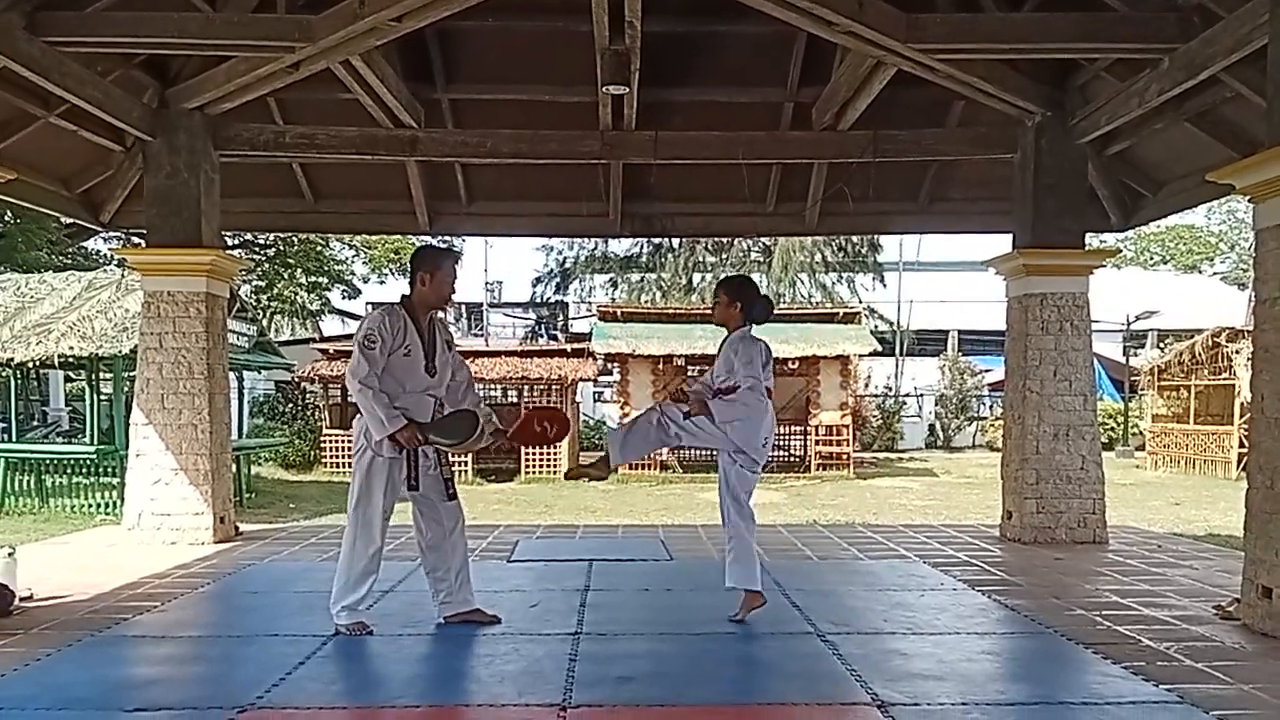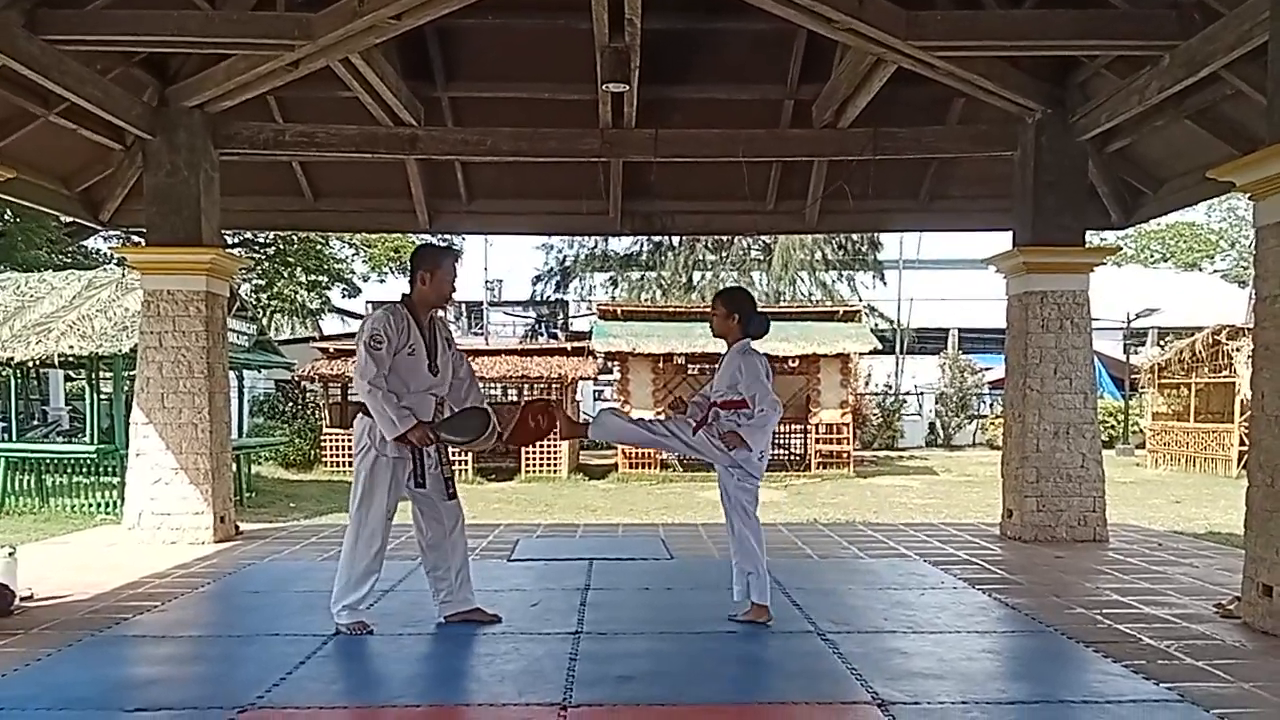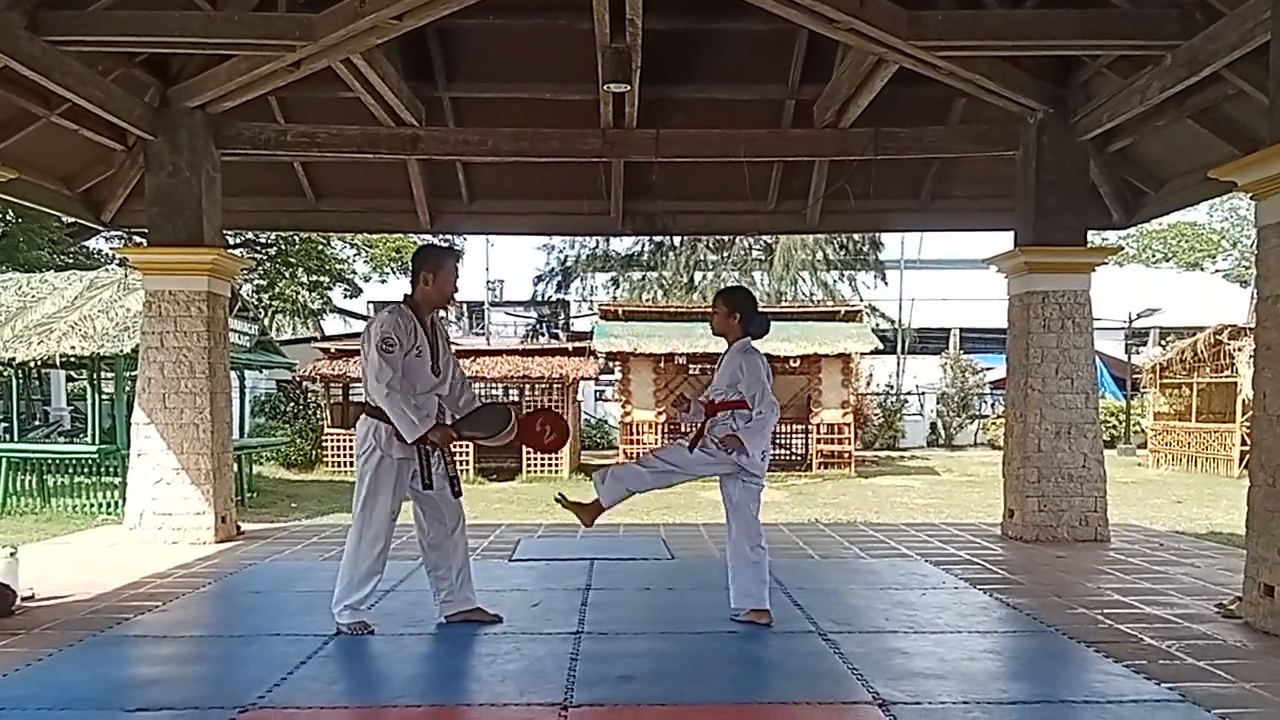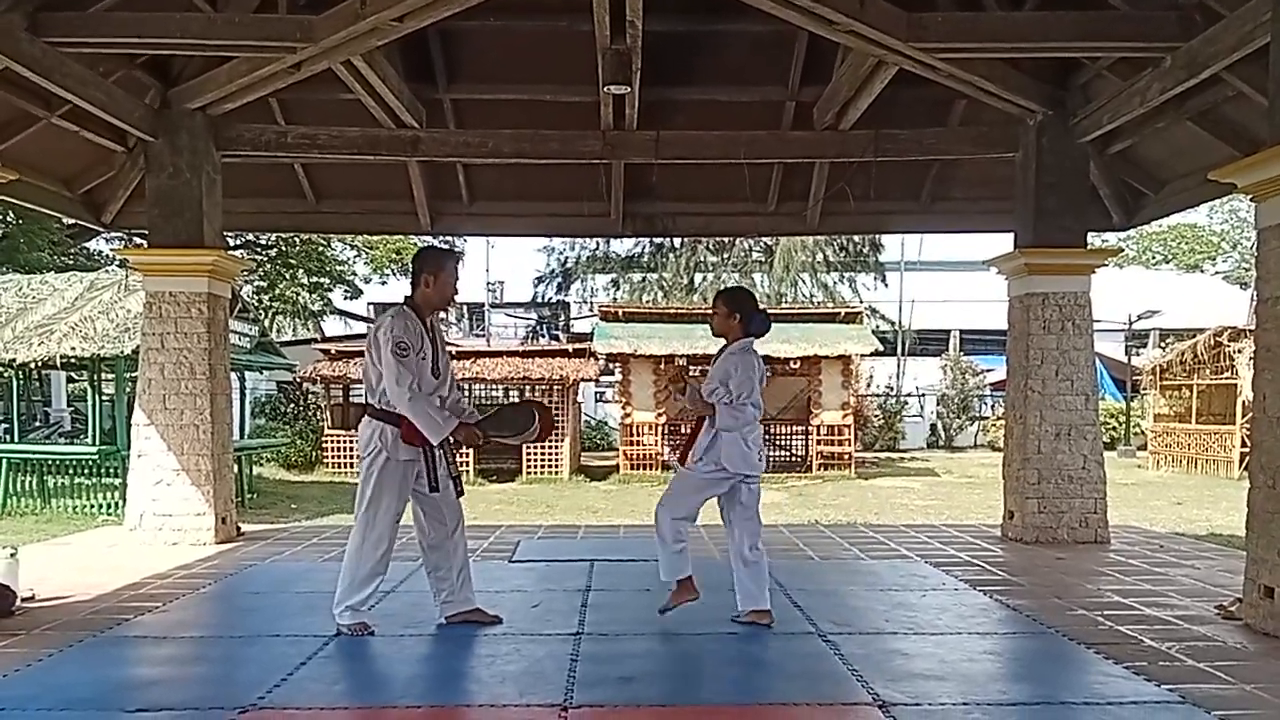
dt=0.1s
person 1, frame 1
left shoulder: (440, 331)
right shoulder: (382, 323)
left elbow: (460, 388)
right elbow: (360, 382)
left wrist: (489, 427)
right wrist: (395, 427)
left hip: (422, 440)
right hip: (381, 438)
left knee: (445, 522)
right knee: (367, 527)
left ankle: (456, 603)
right ankle: (346, 611)
person 1, frame 2
left shoulder: (440, 330)
right shoulder: (384, 323)
left elbow: (462, 386)
right elbow: (369, 384)
right wrist: (405, 427)
left hip: (425, 439)
right hip: (384, 437)
left knee: (445, 521)
right knee: (370, 527)
left ankle: (456, 602)
right ankle: (347, 611)
person 1, frame 3
left shoulder: (436, 327)
right shoulder: (390, 324)
left elbow: (455, 386)
right elbow: (385, 389)
right wrist: (424, 429)
left hip: (424, 441)
right hip: (387, 437)
left knee: (445, 521)
right knee: (373, 527)
left ankle: (457, 602)
right ankle: (348, 611)
person 1, frame 4
left shoulder: (431, 328)
right shoulder: (395, 326)
left elbow: (445, 390)
right elbow: (402, 392)
left wrist: (468, 422)
right wrist: (452, 429)
left hip: (426, 443)
right hip: (390, 439)
left knee: (445, 522)
right knee: (376, 528)
left ankle: (457, 603)
right ankle: (349, 611)
person 2, frame 1
left shoulder: (748, 345)
right shoulder: (735, 344)
left elbow: (755, 391)
right elbow: (710, 386)
left wrist: (707, 406)
right wrist: (688, 396)
left hip: (737, 429)
right hip: (745, 438)
left knee: (663, 419)
right knee: (736, 517)
left ankle: (605, 463)
right ankle: (751, 593)
person 2, frame 2
left shoulder: (749, 359)
right shoulder: (734, 357)
left elbow: (769, 408)
right elbow: (708, 398)
left wrist: (741, 435)
right wrist: (687, 407)
left hip: (736, 443)
right hip: (736, 452)
left knee: (661, 431)
right knee: (743, 526)
left ankle: (582, 429)
right ankle: (758, 604)
person 2, frame 3
left shoulder: (751, 359)
right shoulder: (734, 358)
left elbow: (767, 411)
right elbow: (722, 405)
left wrist: (739, 437)
right wrist: (689, 407)
left hip: (735, 444)
right hip: (737, 450)
left knee: (650, 467)
right knee: (745, 530)
left ankle: (593, 508)
right ankle: (757, 607)
person 2, frame 4
left shoulder: (741, 358)
right shoulder: (730, 356)
left elbow: (748, 412)
right elbow: (717, 401)
left wrist: (709, 410)
right wrist: (690, 394)
left hip: (726, 450)
right hip: (737, 452)
left knee: (671, 511)
right knee: (743, 532)
left ankle: (684, 582)
right ankle: (757, 607)
